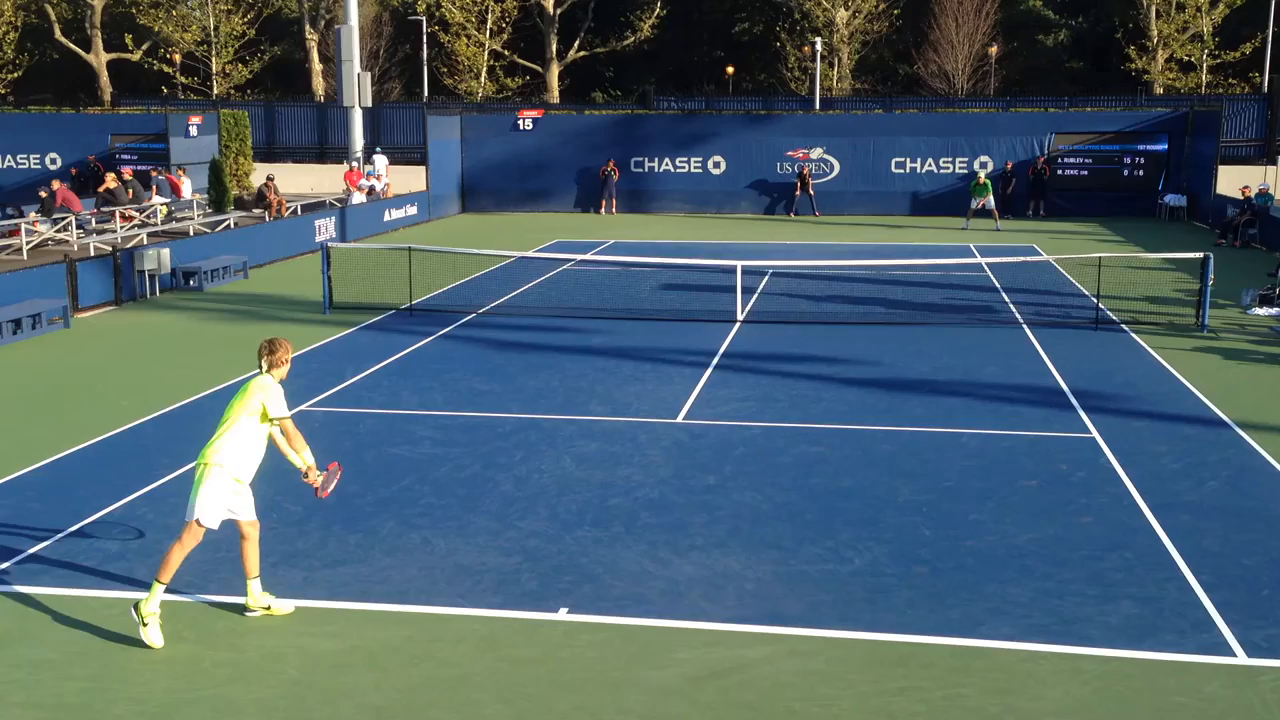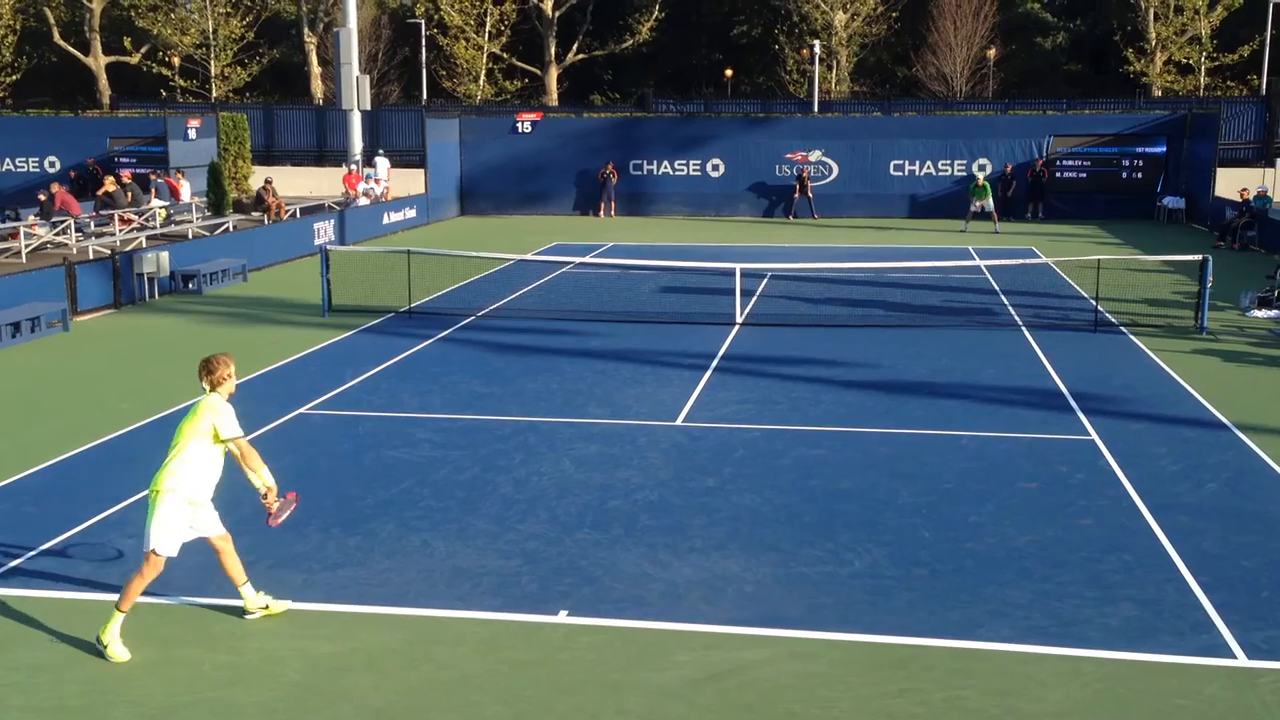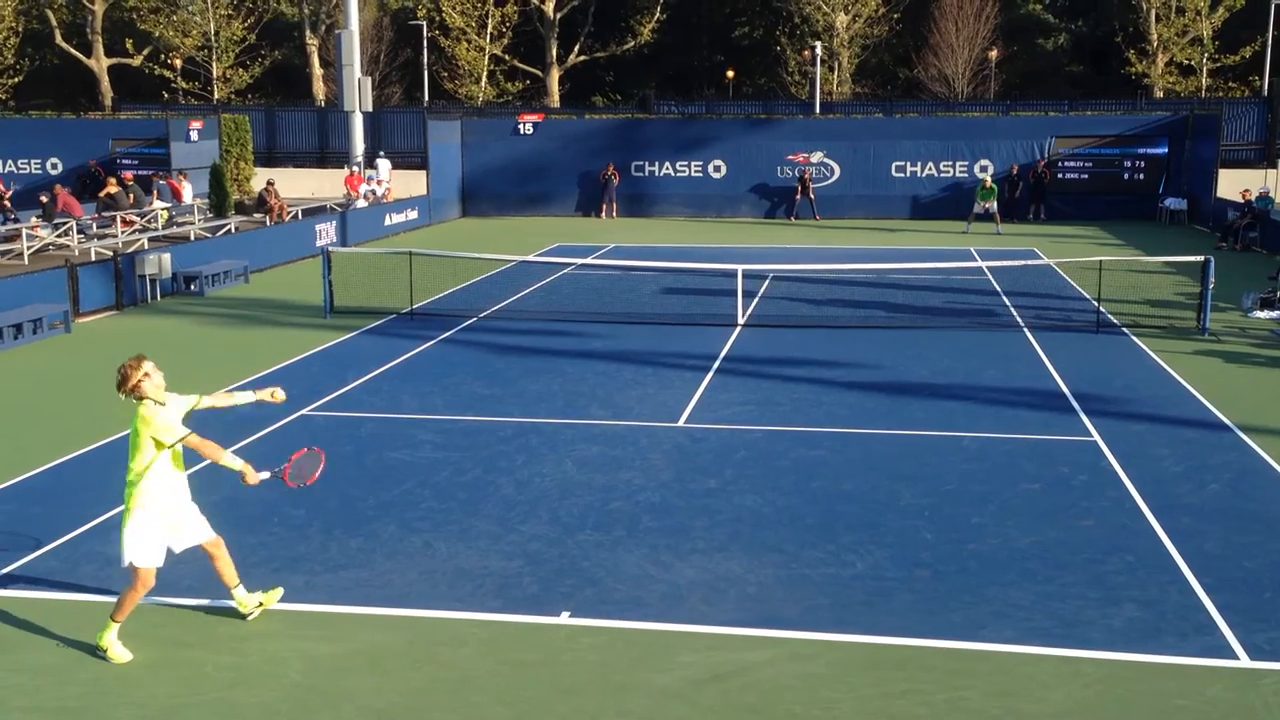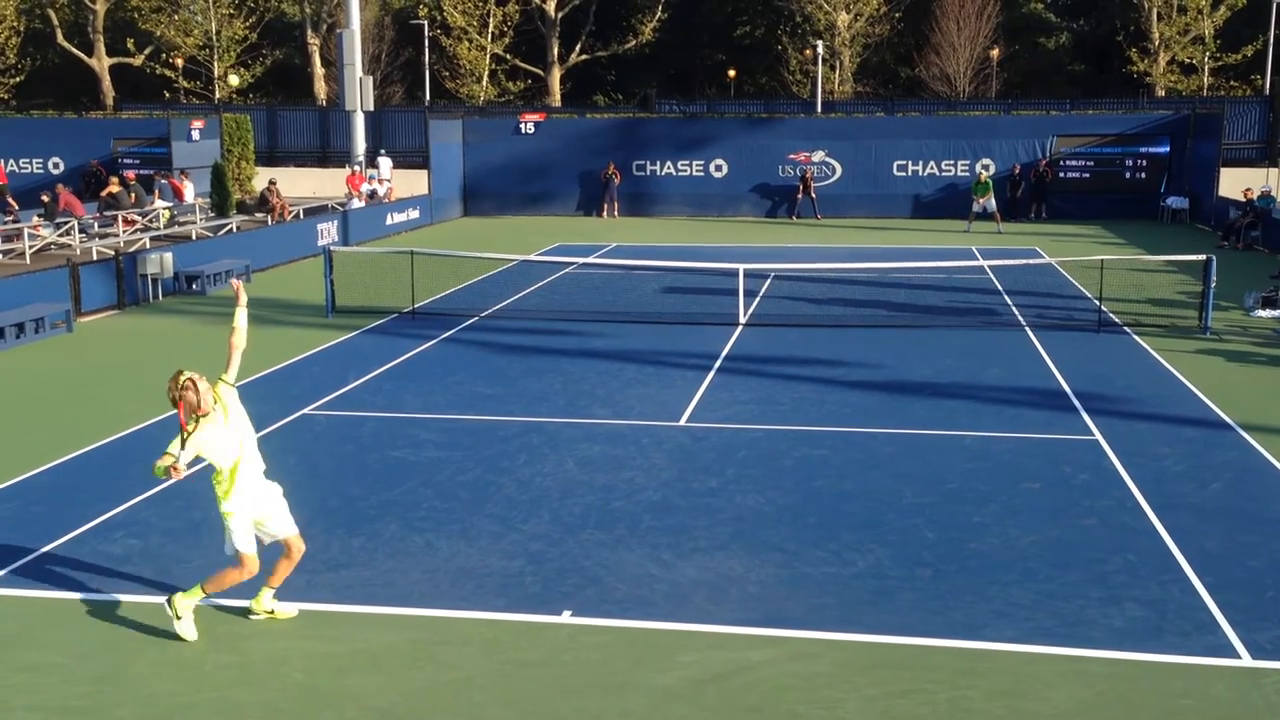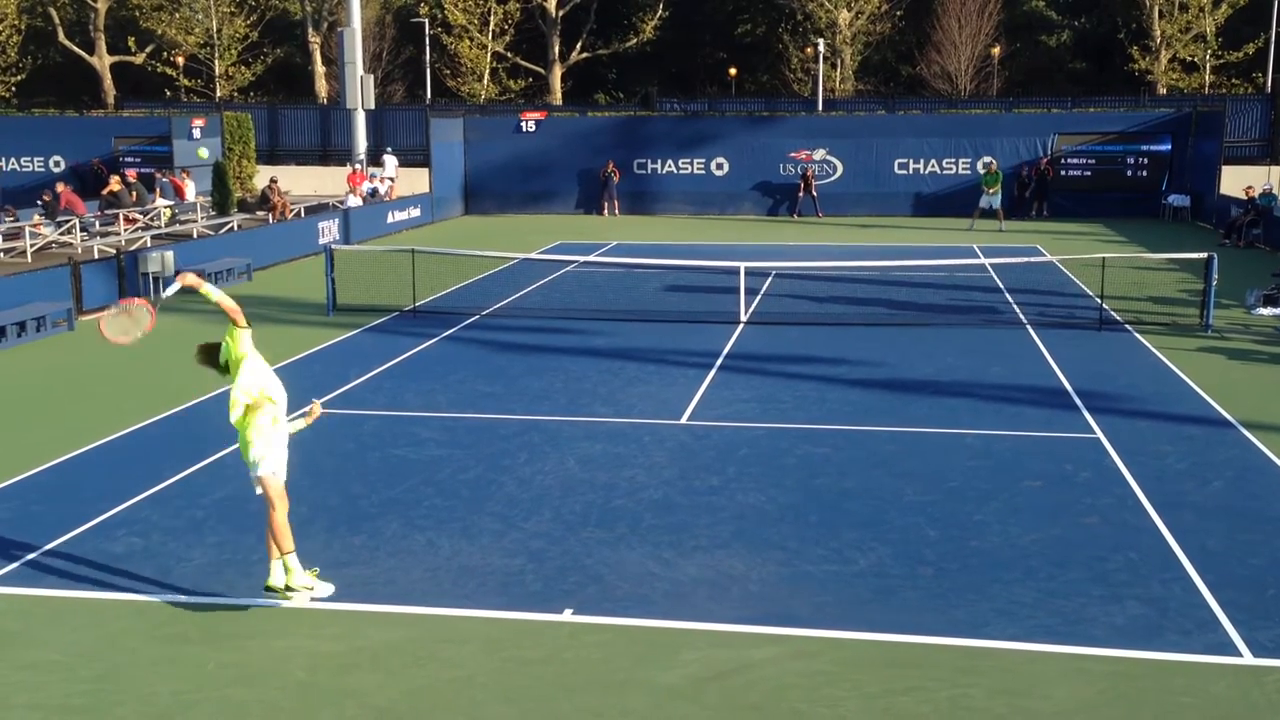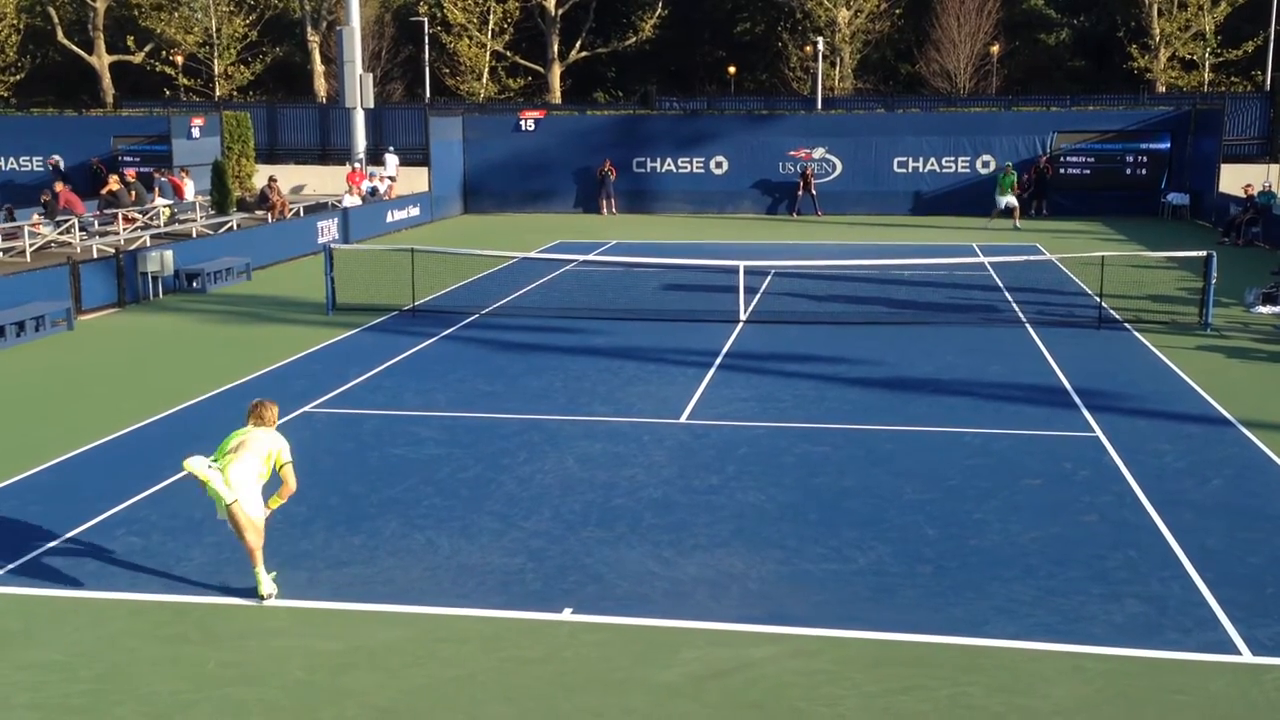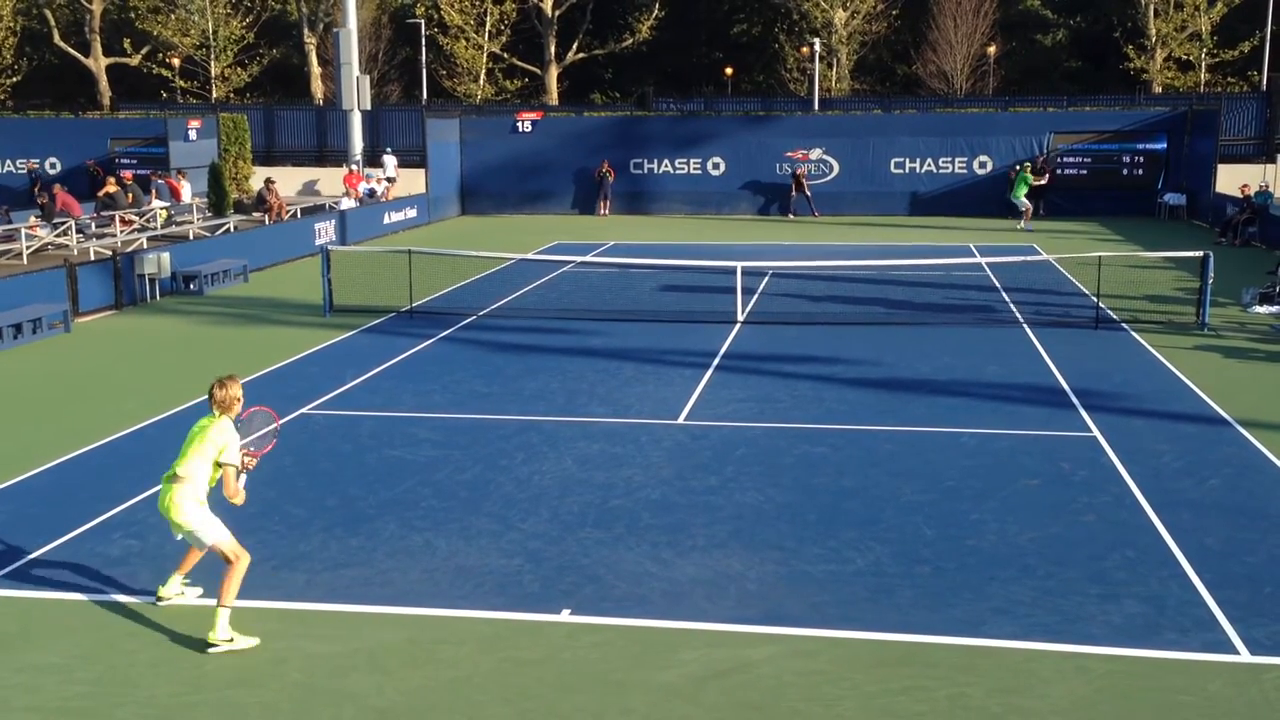
dt=0.5s
person 1, frame 1
left shoulder: (260, 387)
right shoulder: (268, 386)
left elbow: (279, 437)
right elbow: (291, 432)
left wrist: (305, 467)
right wrist: (311, 463)
left hip: (235, 474)
right hip: (219, 469)
left knee: (251, 528)
right knee: (192, 534)
left ankle: (256, 598)
right ankle: (149, 606)
person 1, frame 2
left shoulder: (211, 406)
right shoulder: (219, 407)
left elbow: (239, 455)
right elbow: (247, 452)
left wrist: (262, 488)
right wrist: (270, 483)
left hip: (194, 495)
right hip: (173, 493)
left knee: (224, 541)
right knee: (153, 564)
left ankle: (253, 601)
right ankle: (110, 631)
person 1, frame 3
left shoulder: (170, 402)
right shoulder: (147, 414)
left elbow: (214, 399)
right elbow: (201, 446)
left wrist: (257, 394)
right wrist: (243, 467)
left hip: (175, 501)
right hip: (146, 509)
left knee: (216, 545)
right knee: (143, 579)
left ankle: (246, 601)
right ankle: (108, 638)
person 1, frame 4
left shoulder: (224, 392)
right shoulder: (193, 433)
left elbow: (237, 345)
right elbow: (161, 465)
left wrist: (241, 304)
right wrist: (170, 468)
left hip: (262, 487)
right hip: (237, 499)
left knee: (296, 549)
right knee: (247, 567)
left ankle: (263, 601)
right ankle: (184, 602)
person 1, frame 5
right shoulder: (240, 349)
right elbow: (235, 312)
left wrist: (305, 420)
left hip: (272, 430)
right hip: (264, 430)
left knee: (277, 502)
right knee: (277, 500)
left ankle: (277, 578)
right ankle: (294, 575)
person 1, frame 6
left shoulder: (234, 435)
right shoulder: (278, 439)
left elbow: (213, 467)
right elbow: (290, 485)
right wrist: (270, 506)
left hip: (219, 476)
right hip: (243, 476)
right knee: (253, 537)
left ankle: (264, 582)
person 1, frame 7
left shoulder: (203, 423)
right shoulder: (229, 435)
right elbow: (229, 491)
left wrist: (235, 464)
right wrist: (239, 497)
left hip: (167, 499)
right hip: (185, 504)
left knee: (202, 541)
right knee: (238, 558)
left ankle: (171, 588)
right ankle: (220, 632)
